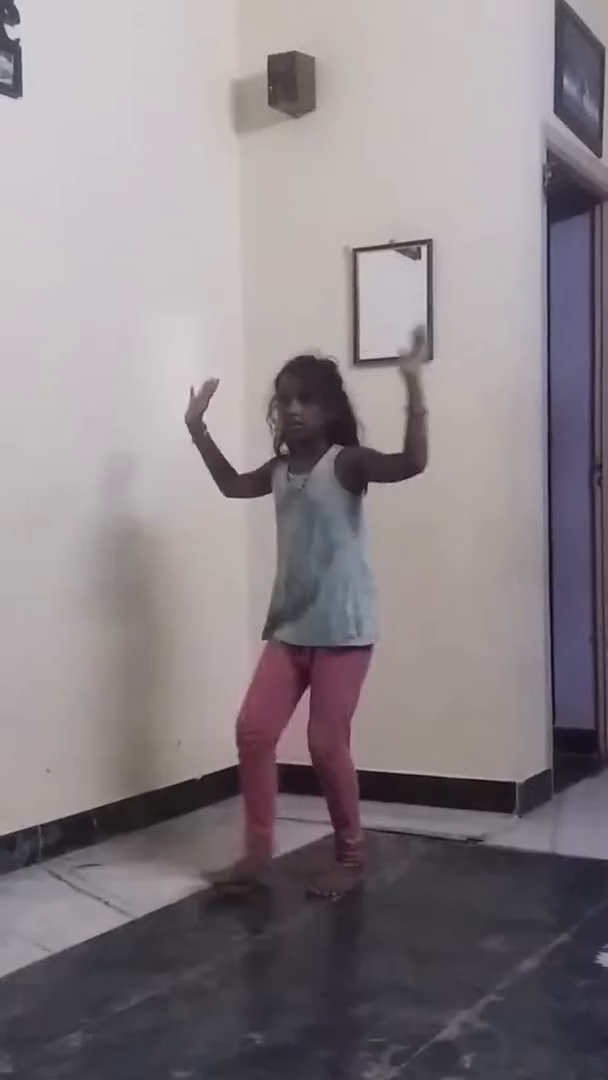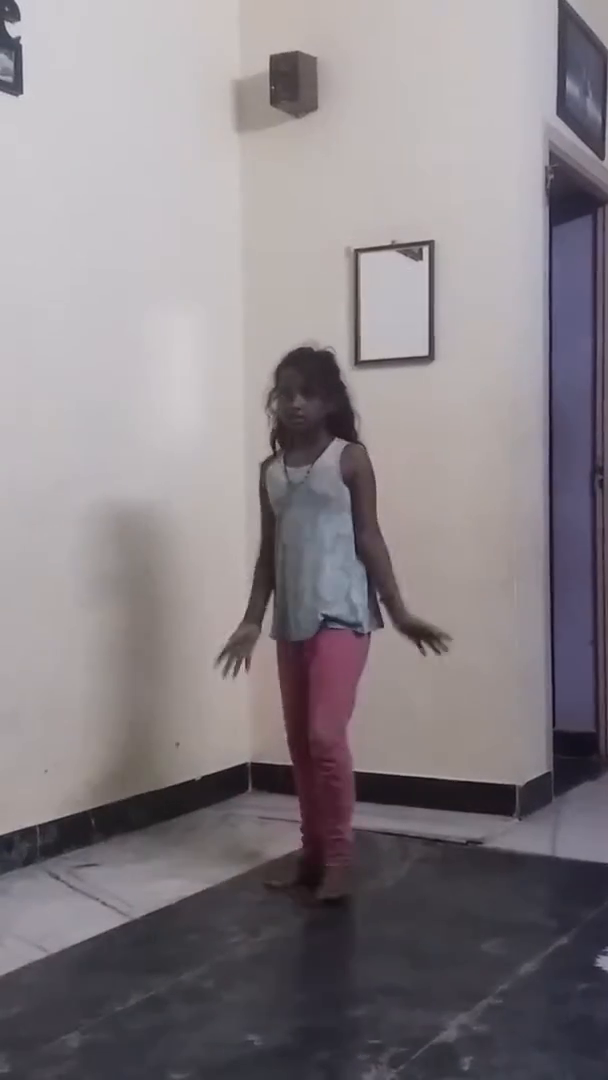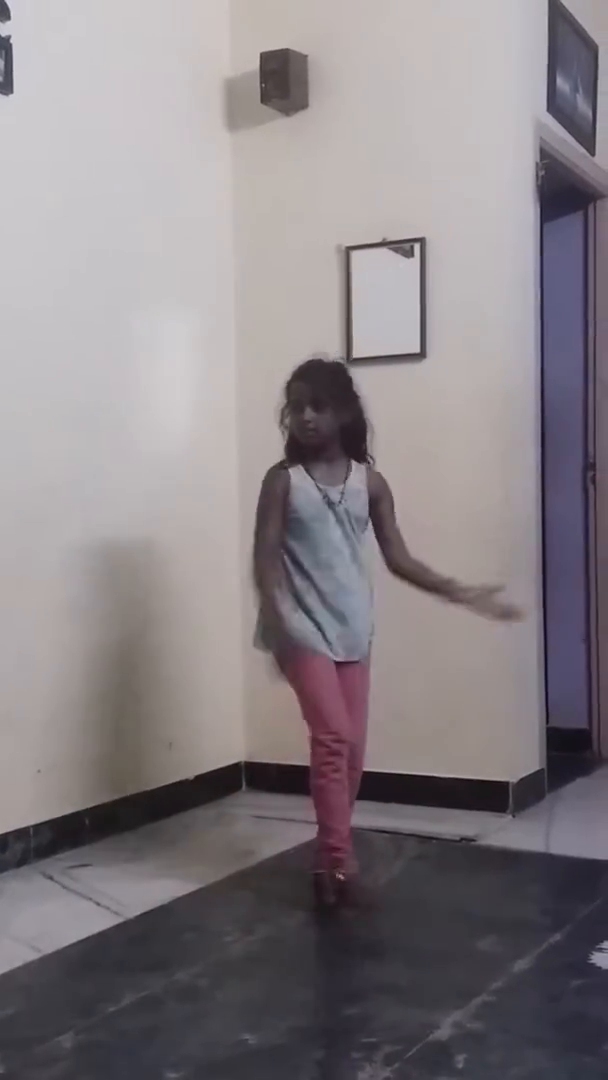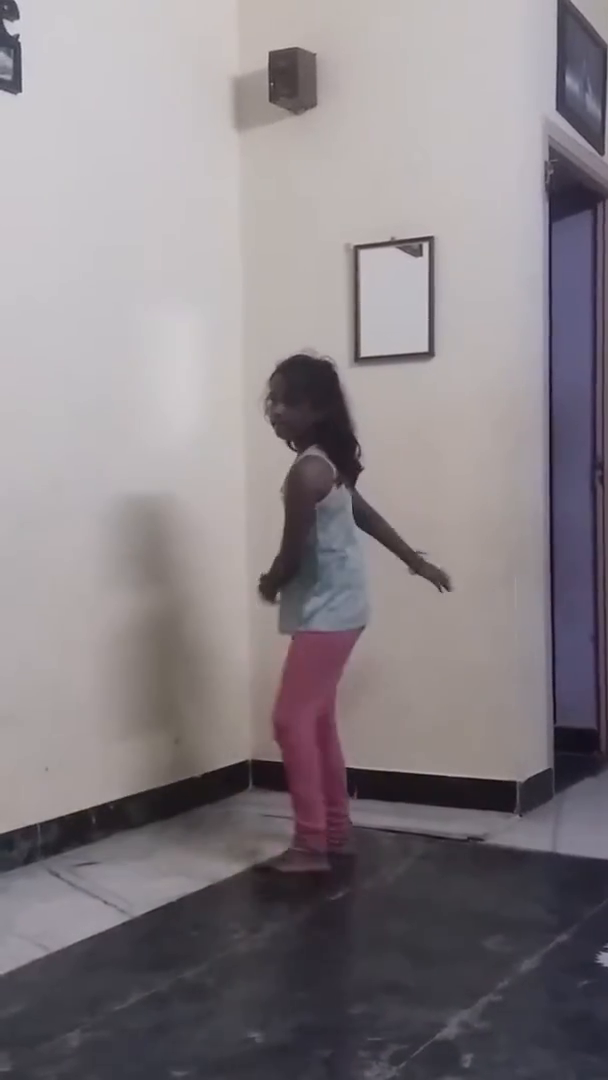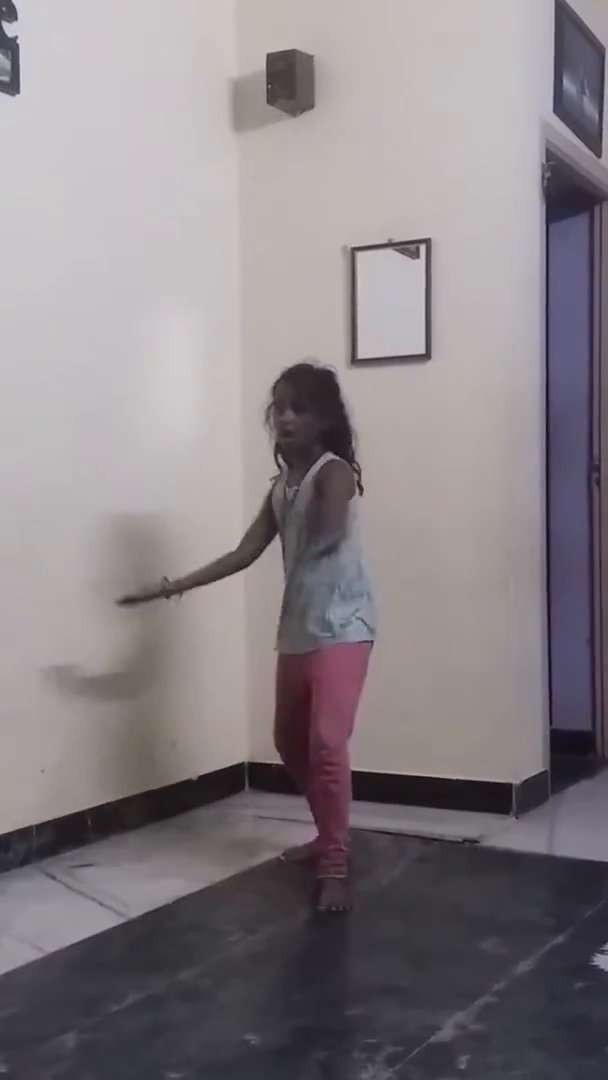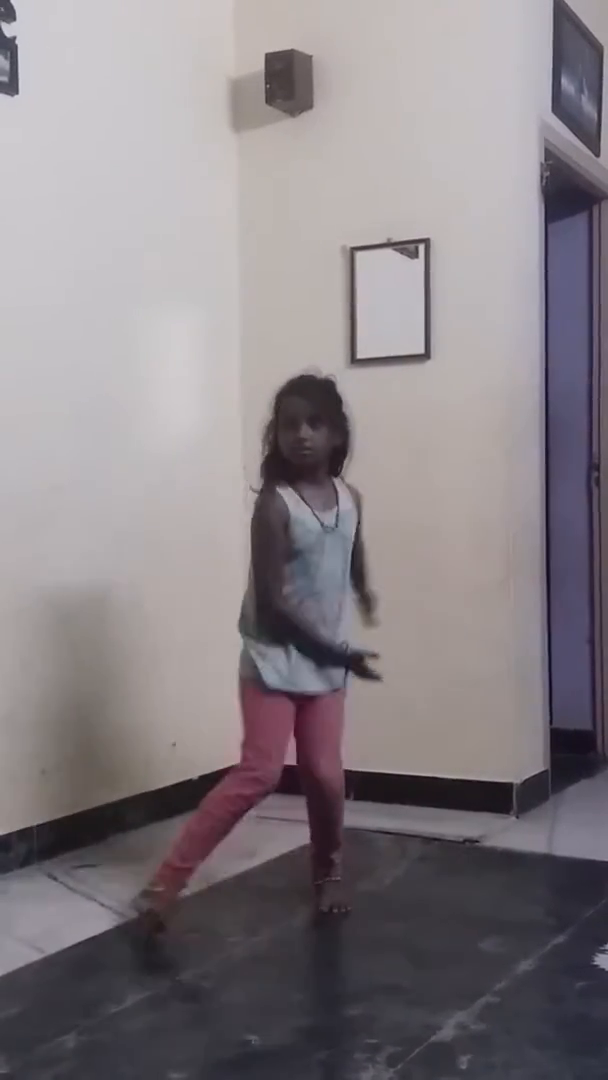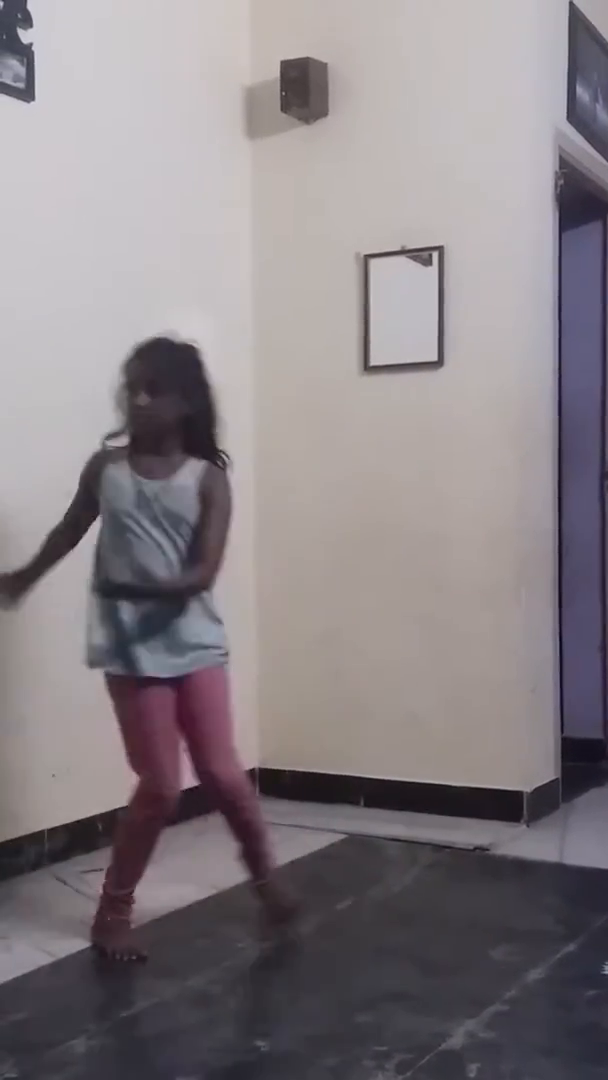
dt=0.7s
person 1, frame 1
left shoulder: (344, 462)
right shoulder: (277, 466)
left elbow: (411, 463)
right elbow: (231, 485)
left wrist: (414, 387)
right wrist: (199, 428)
left hip: (342, 626)
right hip: (287, 624)
left knee: (327, 746)
right knee: (251, 731)
left ankle: (350, 859)
right ankle: (255, 855)
person 1, frame 2
left shoulder: (350, 458)
right shoulder: (270, 470)
left elbow: (369, 540)
right elbow: (269, 552)
left wrist: (400, 613)
right wrist: (250, 623)
left hip: (341, 616)
right hip: (291, 621)
left knee: (325, 735)
right knee: (299, 742)
left ankle: (338, 857)
right ankle: (314, 850)
person 1, frame 3
left shoulder: (365, 479)
right shoulder: (281, 481)
left elbow: (399, 560)
right elbow: (264, 561)
left wrist: (465, 593)
right wrist: (281, 626)
left hip: (349, 630)
right hip: (300, 631)
left knee: (349, 746)
right knee: (336, 735)
left ankle: (331, 861)
right ankle: (337, 866)
person 1, frame 4
left shoulder: (306, 471)
right shoulder: (329, 465)
left elbow: (294, 555)
right elbow: (366, 517)
left wrist: (272, 582)
right wrist: (414, 562)
left hip: (323, 612)
right hip: (332, 608)
left knee: (292, 718)
right knee: (315, 715)
left ankle: (310, 843)
right ankle: (334, 830)
person 1, frame 5
left shoulder: (333, 472)
right shoulder: (280, 484)
left elbow: (334, 529)
right elbow: (242, 553)
left wrist: (318, 541)
right wrist: (173, 586)
left hip: (340, 625)
right hip: (298, 627)
left knee: (325, 741)
right knee: (290, 741)
left ankle: (336, 867)
right ankle: (329, 838)
person 1, frame 6
left shoulder: (351, 498)
right shoulder: (277, 503)
right elbow: (275, 602)
left wrist: (363, 596)
right wrist: (340, 652)
left hip: (325, 665)
right hip: (274, 659)
left knee: (326, 775)
right knee: (256, 774)
left ankle: (329, 872)
right ankle: (166, 881)
person 1, frame 7
left shoulder: (208, 479)
right shoulder: (104, 467)
left elbow: (202, 573)
right elbow: (69, 532)
left wrist: (144, 587)
left hip: (194, 644)
right hip: (129, 648)
left knee: (221, 771)
right knee: (158, 783)
left ankle: (263, 872)
right ankle: (112, 912)
